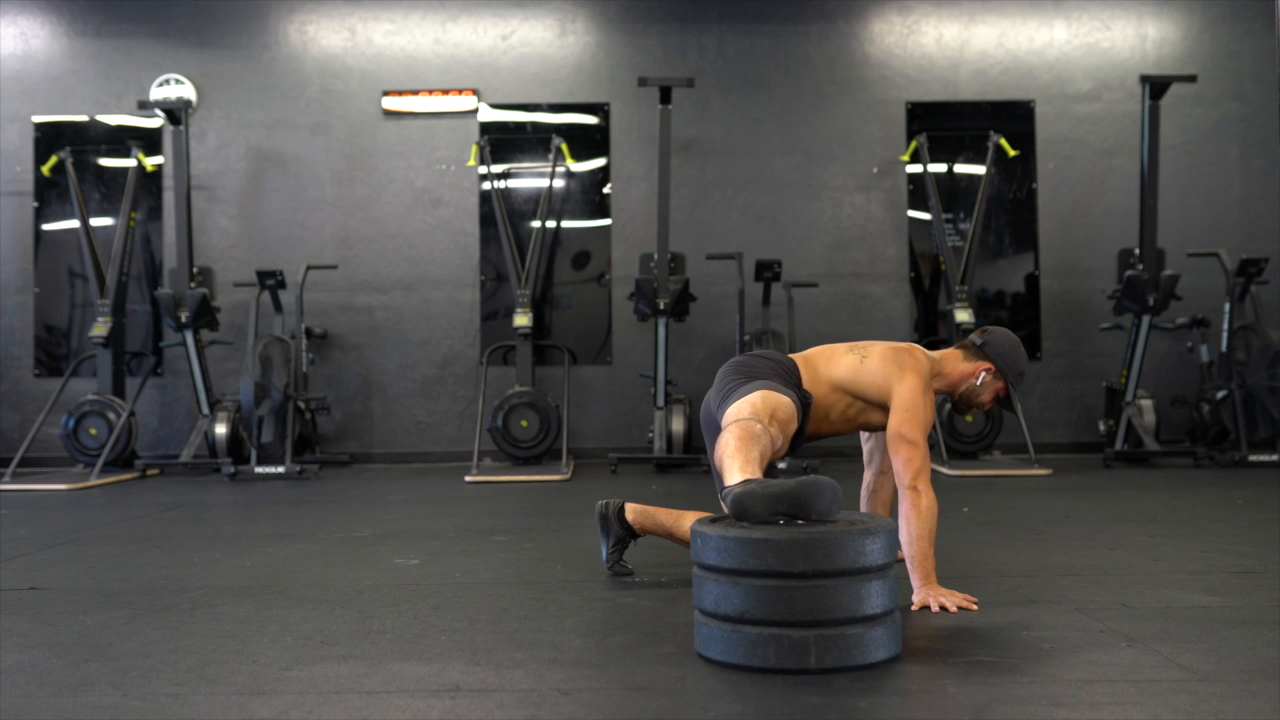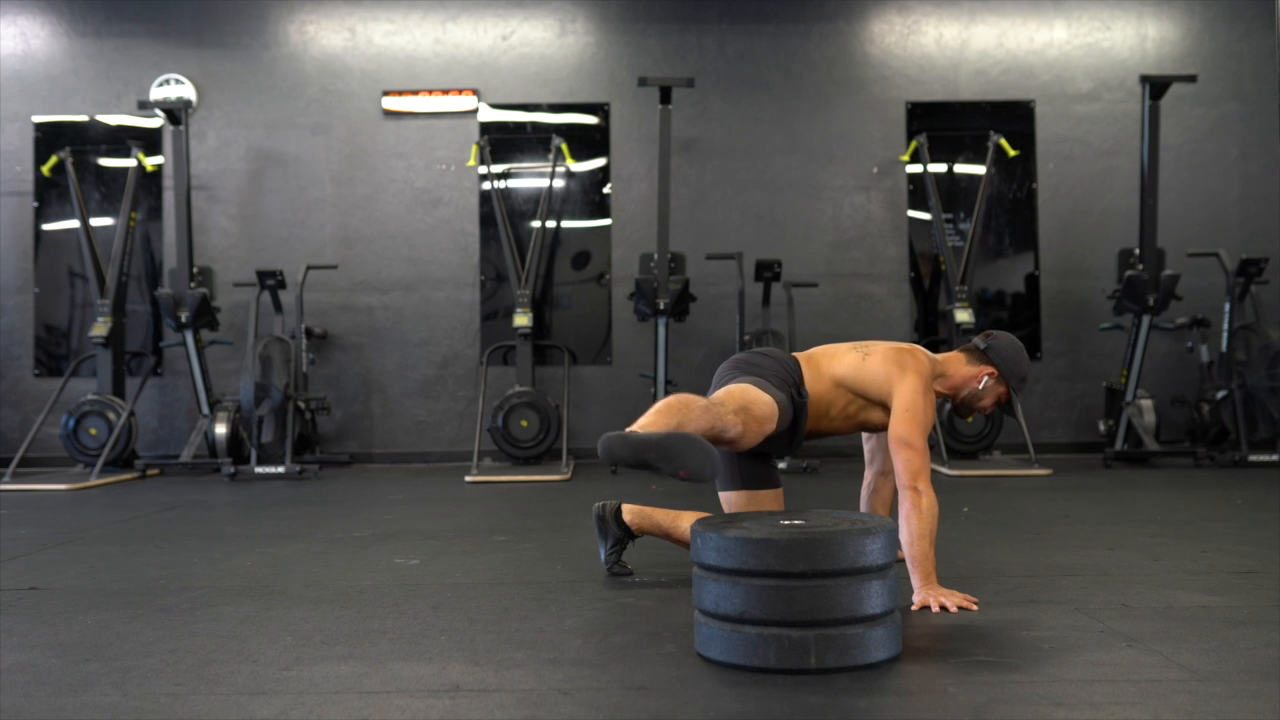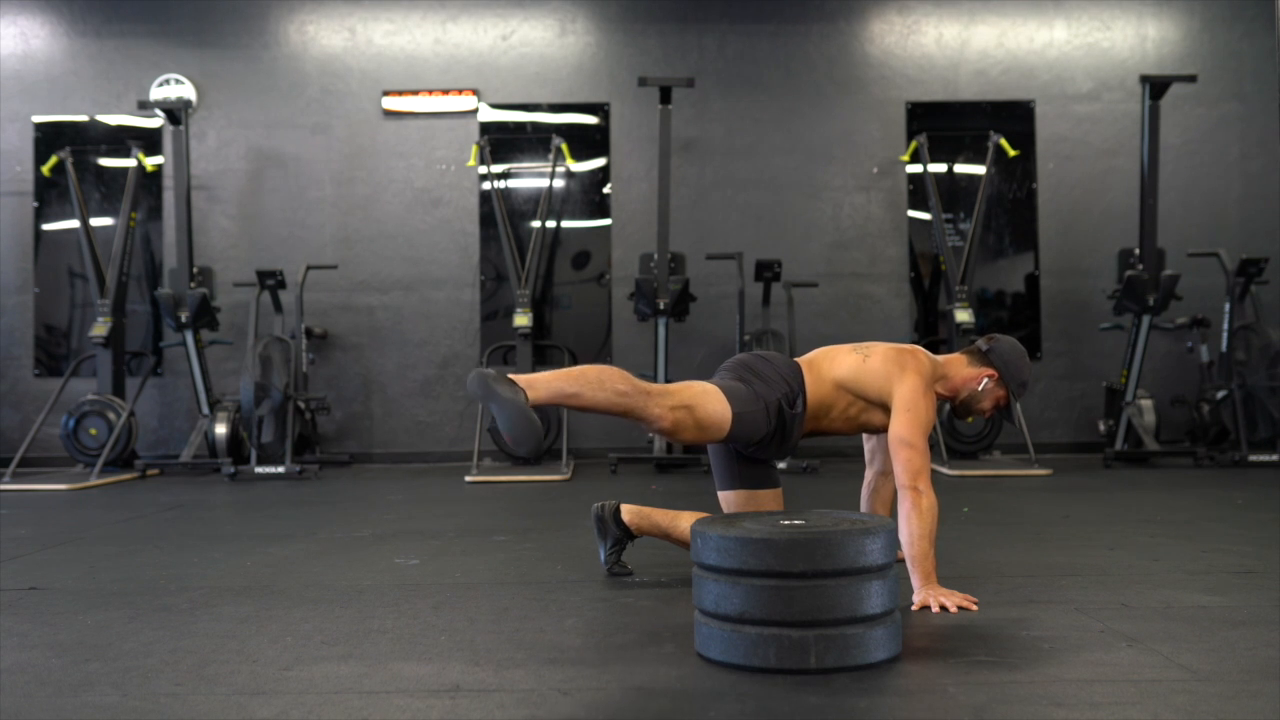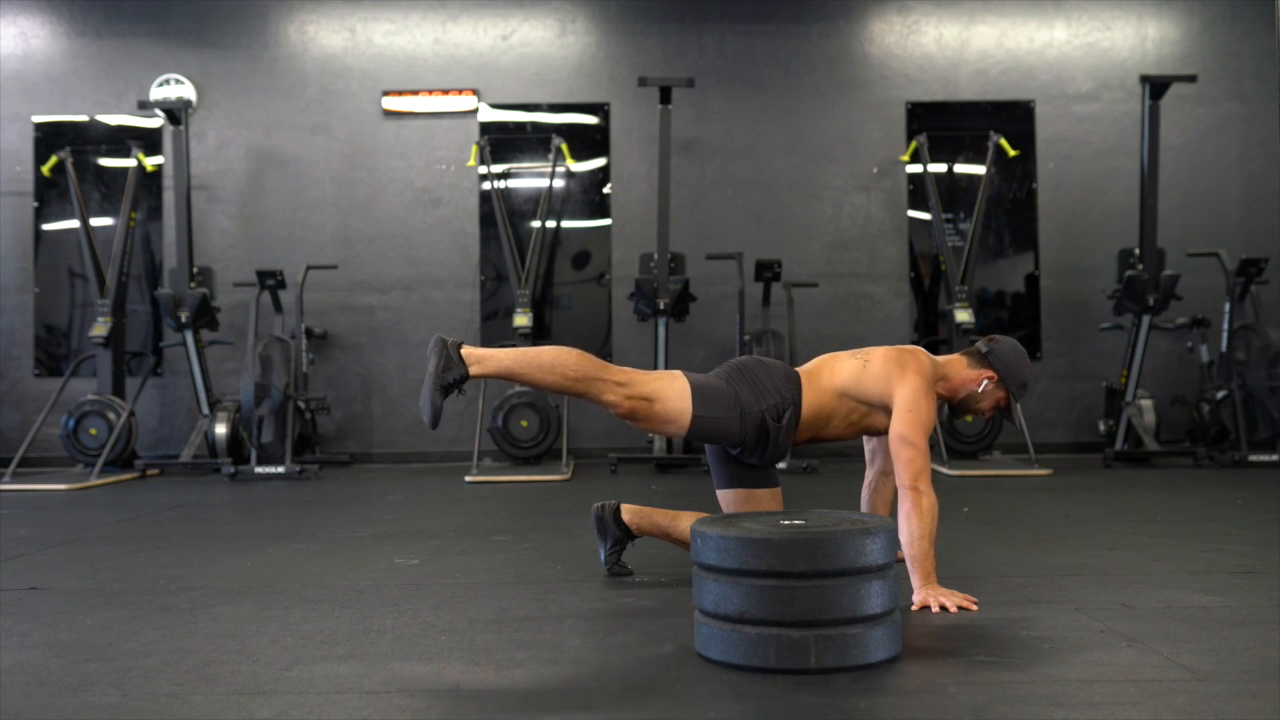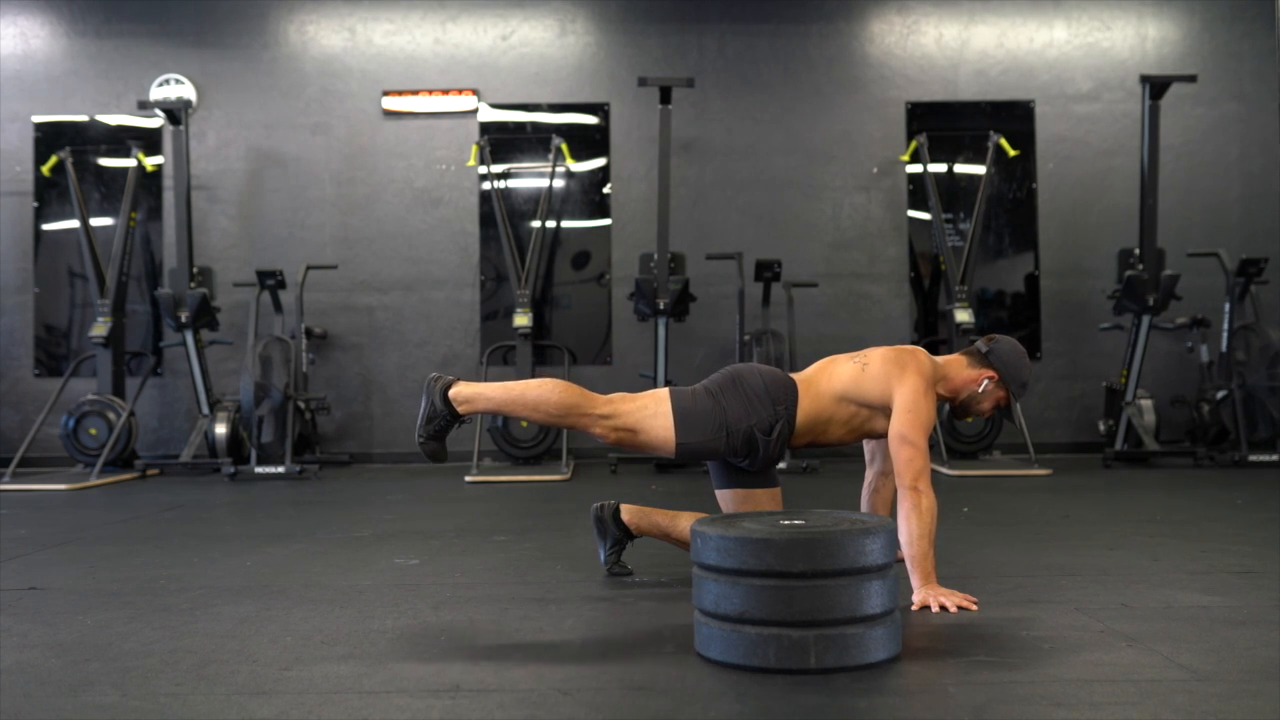
dt=1s
person 1, frame 1
left shoulder: (903, 370)
right shoulder: (916, 382)
left elbow: (881, 470)
right elbow: (915, 487)
right wrist: (926, 585)
left hip: (735, 407)
right hip: (753, 382)
right knee: (764, 428)
left ankle: (626, 517)
right ankle: (745, 487)
person 1, frame 2
left shoulder: (908, 374)
right shoulder: (918, 383)
left elbow: (881, 470)
right elbow: (915, 489)
right wrist: (926, 585)
left hip: (756, 410)
right hip: (762, 381)
right knee: (733, 420)
left ankle: (626, 517)
right ankle: (640, 435)
person 1, frame 3
left shoulder: (908, 374)
right shoulder: (917, 383)
left elbow: (882, 471)
right elbow: (915, 490)
right wrist: (925, 585)
left hip: (759, 422)
right hip: (762, 390)
right knee: (666, 410)
left ankle: (625, 518)
right ankle: (513, 385)
person 1, frame 4
left shoulder: (903, 374)
right shoulder: (920, 383)
left elbow: (881, 472)
right elbow: (916, 488)
right wrist: (925, 584)
left hip: (753, 428)
right hip: (752, 400)
right knee: (622, 389)
left ankle: (625, 518)
right ankle: (464, 358)
person 1, frame 5
left shoulder: (906, 375)
right shoulder: (920, 384)
left elbow: (881, 473)
right elbow: (915, 489)
right wrist: (925, 583)
left hip: (753, 433)
right hip: (749, 411)
right knee: (606, 416)
left ankle: (625, 518)
right ankle: (456, 396)
